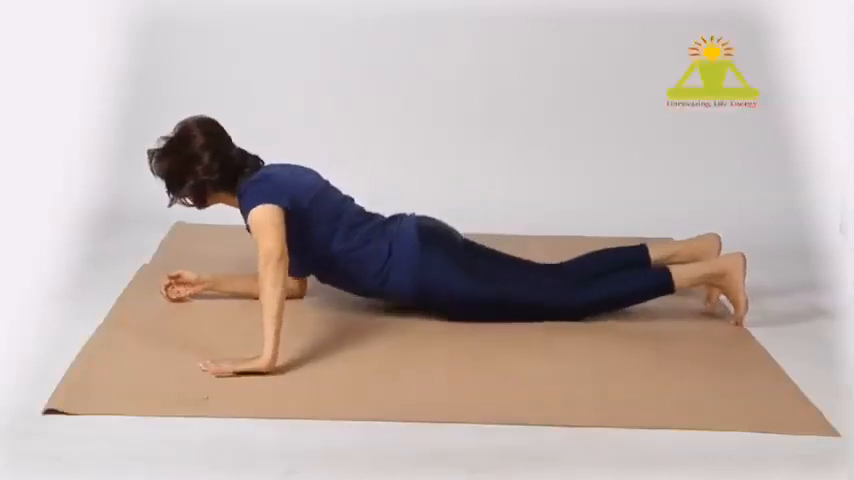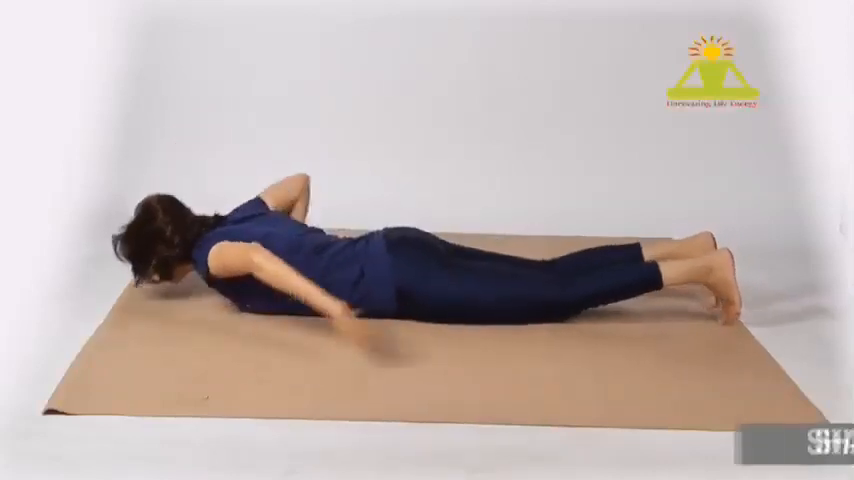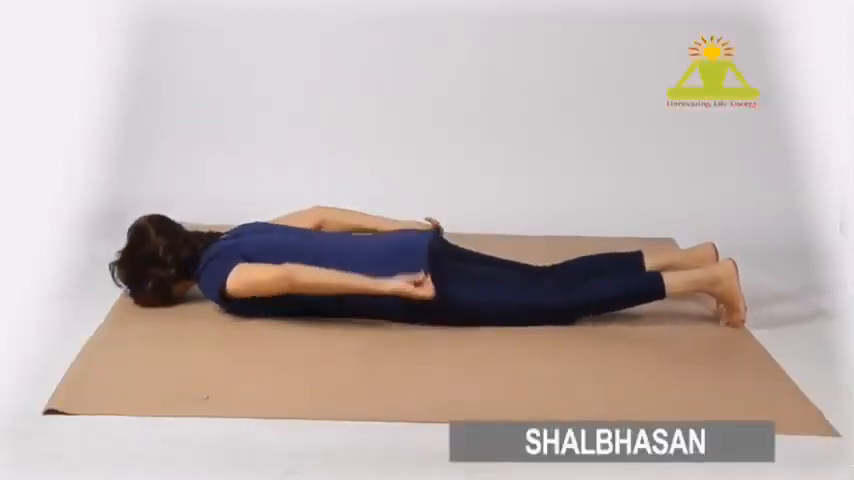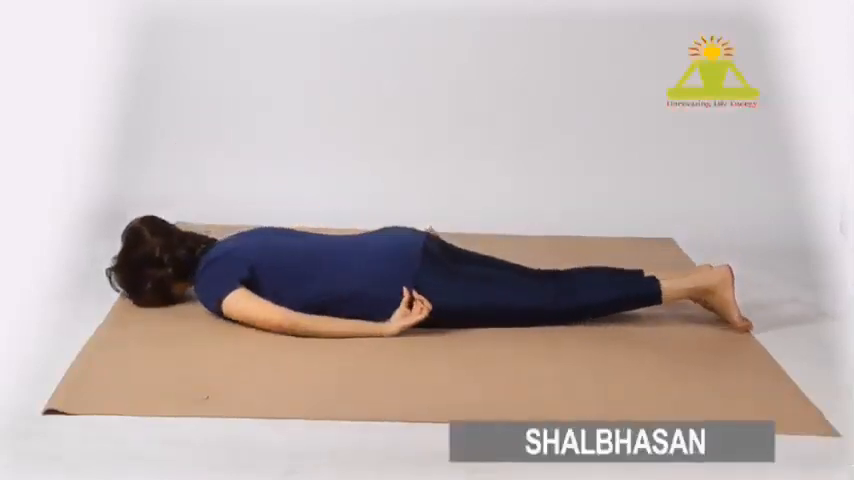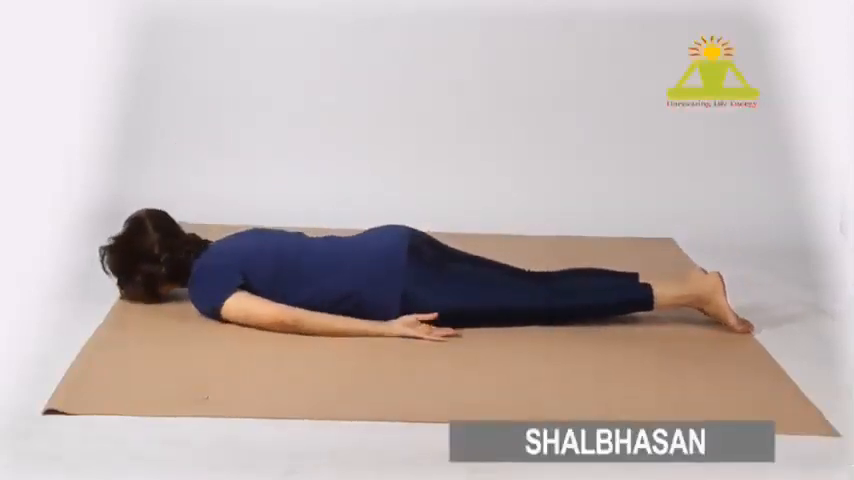
dt=1s
person 1, frame 1
left shoulder: (257, 196)
right shoulder: (275, 176)
left elbow: (273, 260)
right elbow: (293, 280)
left wrist: (267, 356)
right wrist: (208, 284)
left hip: (423, 274)
right hip: (419, 243)
left knee: (570, 299)
right knee: (562, 279)
left ankle: (714, 270)
right ankle: (691, 247)
person 1, frame 2
left shoulder: (211, 257)
right shoulder: (234, 222)
left elbow: (256, 257)
right elbow: (296, 181)
left wrist: (330, 308)
left hip: (397, 275)
right hip: (399, 251)
left knee: (552, 295)
right knee: (547, 275)
left ankle: (704, 268)
right ankle: (687, 247)
person 1, frame 3
left shoulder: (217, 276)
right shoulder: (234, 238)
left elbow: (290, 277)
right elbow: (319, 216)
left wrist: (386, 288)
right wrist: (403, 230)
left hip: (405, 279)
right hip: (411, 255)
left knee: (559, 303)
right knee: (551, 282)
left ankle: (709, 279)
right ankle: (691, 257)
person 1, frame 4
left shoulder: (211, 284)
right shoulder: (232, 245)
left elbow: (290, 323)
left wrist: (388, 329)
left hip: (400, 281)
right hip: (404, 247)
left knee: (554, 301)
right knee: (547, 285)
left ankle: (701, 282)
right ankle: (689, 281)
person 1, frame 5
left shoulder: (205, 288)
right shoulder: (226, 246)
left elbow: (287, 319)
left wrist: (385, 330)
left hip: (397, 287)
right hip: (396, 247)
left knee: (547, 302)
right knee: (541, 286)
left ankle: (692, 292)
right ankle: (677, 283)
